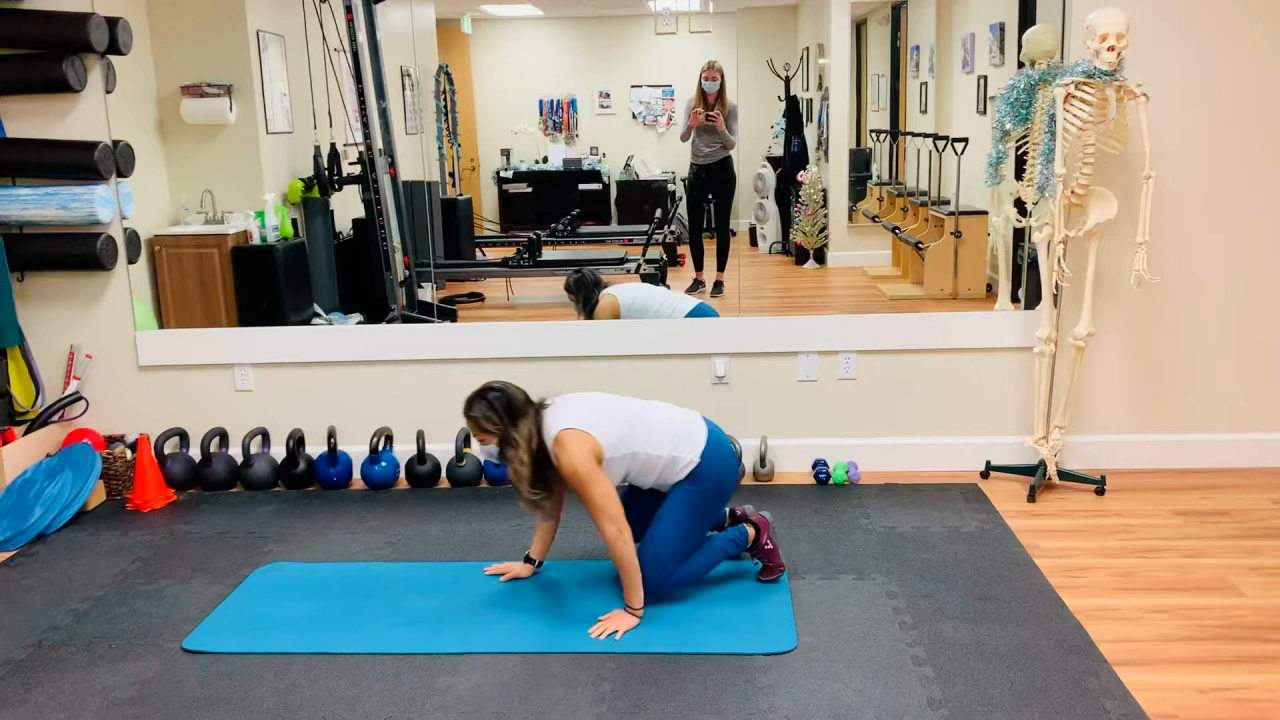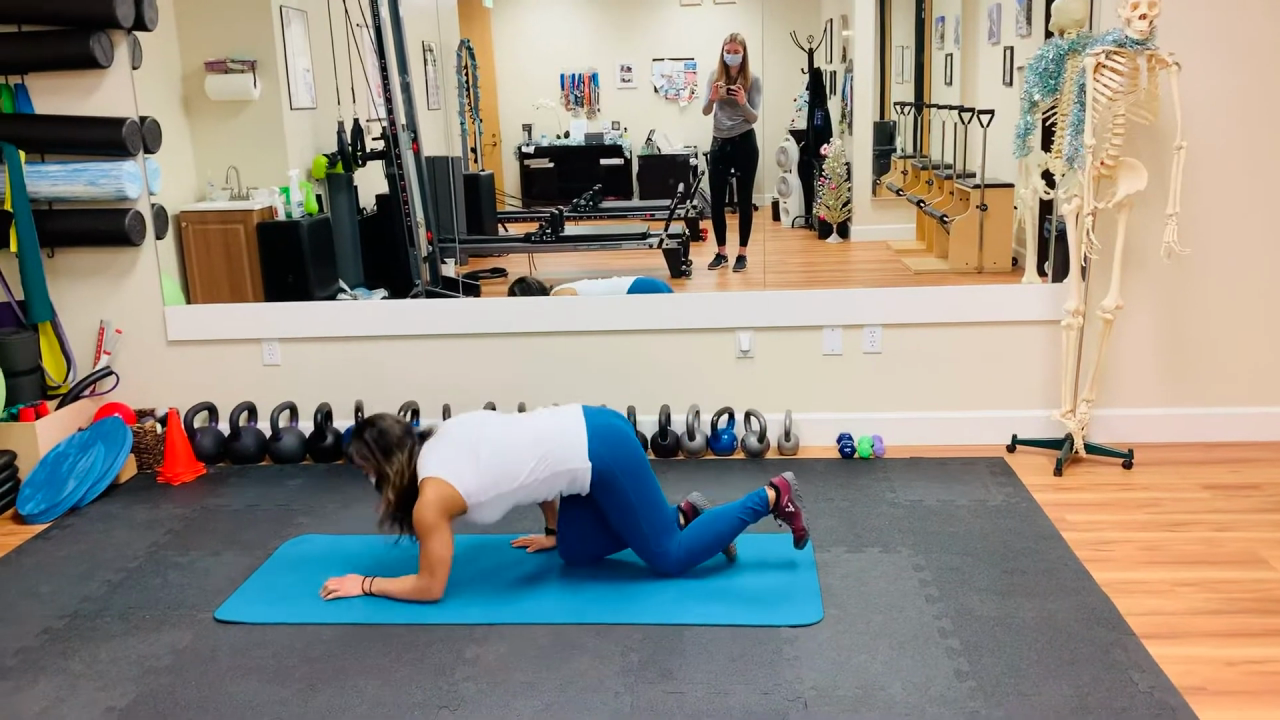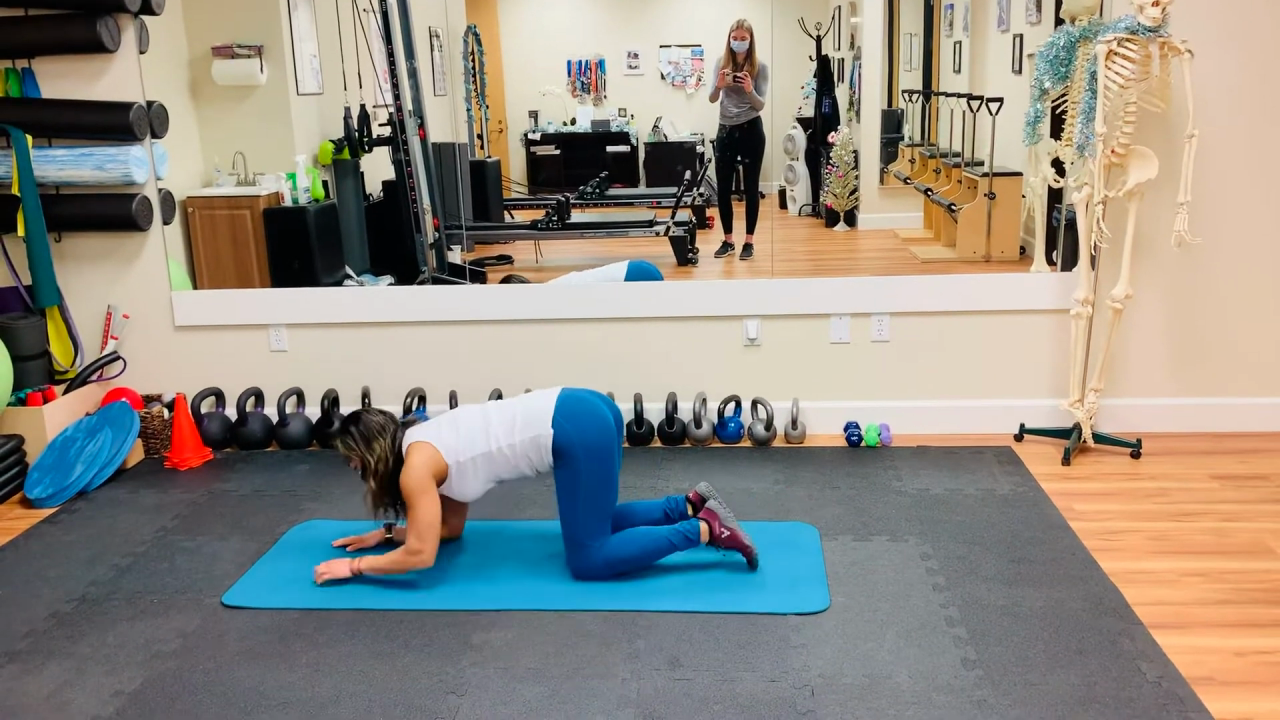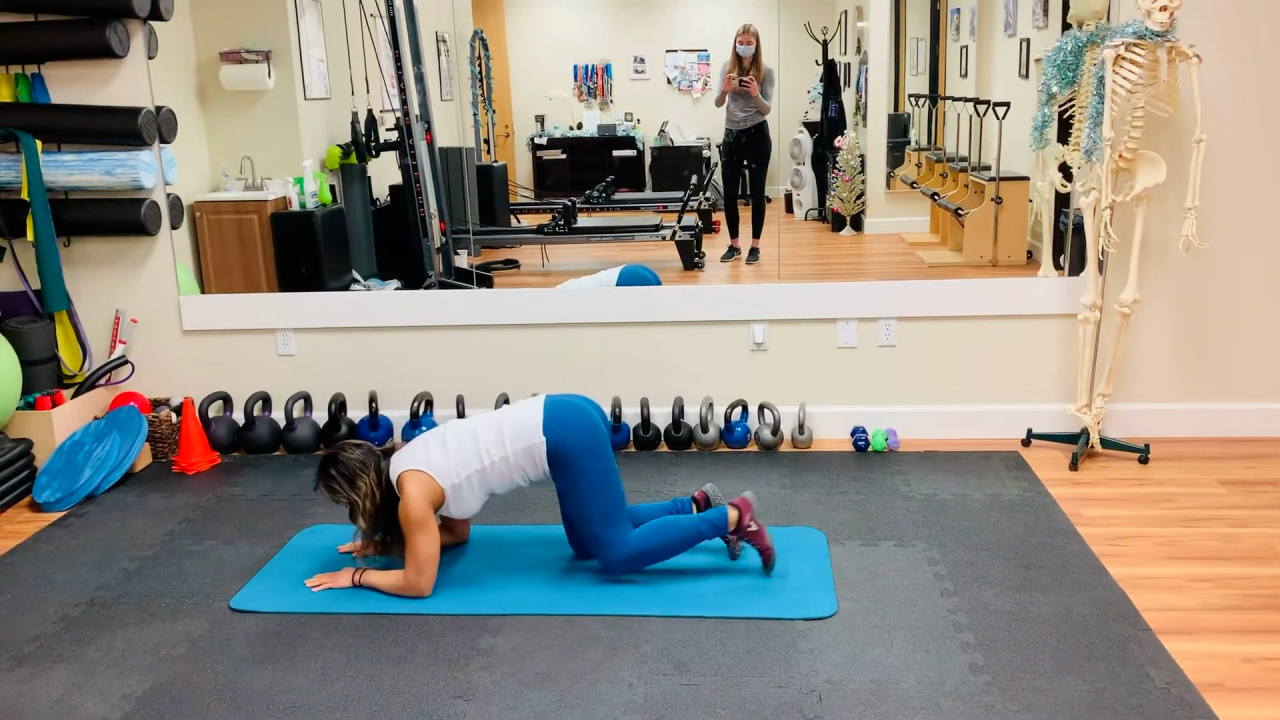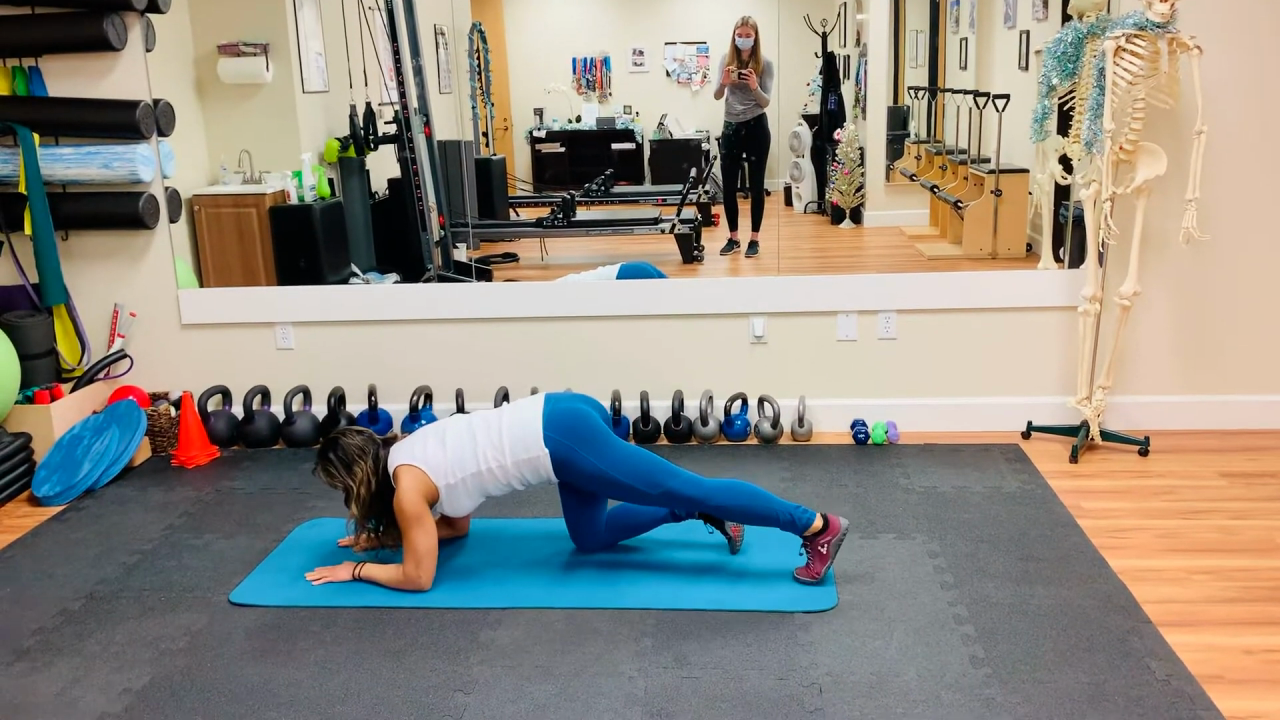
dt=1s
person 1, frame 1
left shoulder: (569, 447)
right shoulder: (546, 420)
left elbow: (615, 529)
right elbow: (553, 498)
left wrist: (632, 609)
right wrist: (531, 561)
left hip: (707, 463)
right hip: (683, 448)
left knee: (655, 577)
right knee: (635, 534)
left ankle: (749, 534)
right ankle: (728, 518)
person 1, frame 2
left shoulder: (431, 495)
right shoulder: (444, 434)
left elbow: (430, 587)
left wrist: (365, 584)
right wrist: (552, 531)
left hip: (603, 452)
right hip: (590, 424)
left knee: (669, 557)
right knee: (577, 552)
left ankle: (772, 497)
right ankle: (684, 512)
person 1, frame 3
left shoulder: (416, 466)
right shoulder: (425, 439)
left elbow: (420, 555)
right elbow: (449, 525)
left wrist: (355, 567)
right wrist: (386, 533)
left hip: (578, 429)
right hip: (586, 411)
left knee: (590, 560)
right knee: (592, 525)
left ankle: (704, 529)
right ankle: (693, 504)
person 1, frame 4
left shoulder: (411, 491)
right shoulder: (405, 460)
left elbow: (418, 583)
right elbow: (455, 530)
left wrist: (354, 576)
right wrist: (381, 540)
left hip: (567, 431)
right hip: (566, 416)
left knee: (619, 554)
right knee: (587, 543)
left ankle: (734, 517)
right ankle: (695, 505)
person 1, frame 5
left shoulder: (406, 485)
right shoulder: (405, 449)
left elbow: (418, 576)
right elbow: (453, 523)
left wrist: (355, 569)
right wrist: (383, 535)
left hip: (562, 438)
right hip: (563, 417)
left knee: (686, 487)
right knee: (590, 538)
left ankle: (818, 526)
right ankle: (697, 511)
person 2, frame 1
left shoulder: (730, 107)
right shoulder: (693, 104)
left elbow: (732, 145)
right elbow: (683, 138)
left wrist: (722, 129)
right wrist: (691, 125)
left hip: (722, 170)
right hip: (697, 170)
left knee: (721, 226)
right knee: (694, 226)
left ankle: (719, 279)
right ankle: (699, 278)
person 2, frame 2
left shoulder: (753, 80)
right shoulder: (715, 76)
left elbow: (754, 118)
right elbow: (705, 112)
left wrist: (743, 102)
right wrist: (712, 98)
left hip: (744, 143)
right hip: (719, 143)
left knee: (744, 200)
right knee: (717, 200)
left ankle: (742, 254)
right ankle: (721, 252)
person 2, frame 3
left shoulder: (760, 67)
right shoulder: (721, 63)
left elbow: (761, 105)
right elbow: (712, 99)
left wrist: (749, 90)
right wrist: (719, 86)
left hip: (751, 131)
right hip: (726, 130)
left knee: (750, 188)
right knee: (723, 188)
left ankle: (748, 242)
right ankle: (728, 240)
person 2, frame 4
left shoulder: (766, 72)
right shoulder: (727, 68)
left elbow: (767, 109)
right elbow: (718, 104)
left wrist: (755, 94)
right wrist: (724, 90)
left hip: (757, 135)
right hip: (732, 135)
left knee: (756, 192)
right knee: (729, 193)
left ankle: (755, 246)
right ankle: (734, 245)
person 2, frame 5
left shoulder: (765, 64)
right shoulder: (726, 60)
left elbow: (766, 102)
right elbow: (717, 96)
left wrist: (754, 87)
right wrist: (723, 82)
left hip: (756, 127)
right hip: (731, 127)
left knee: (756, 186)
right knee: (728, 186)
left ankle: (754, 239)
right ankle: (733, 238)
